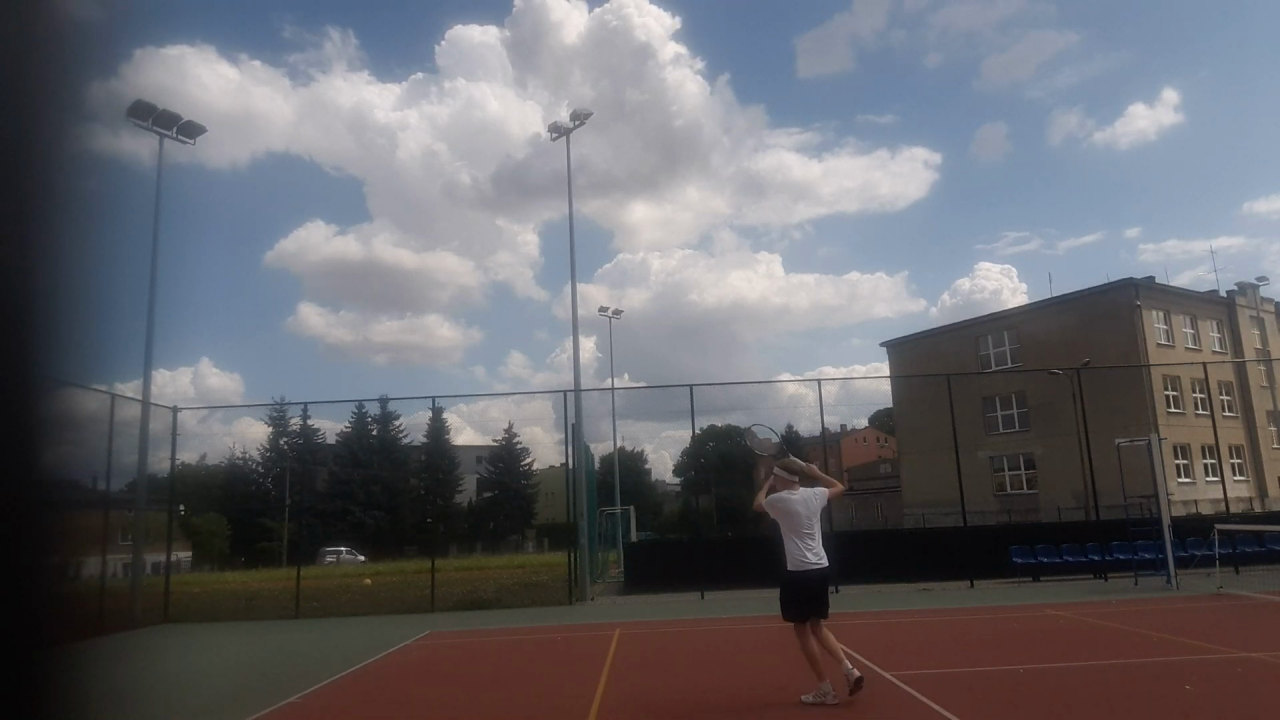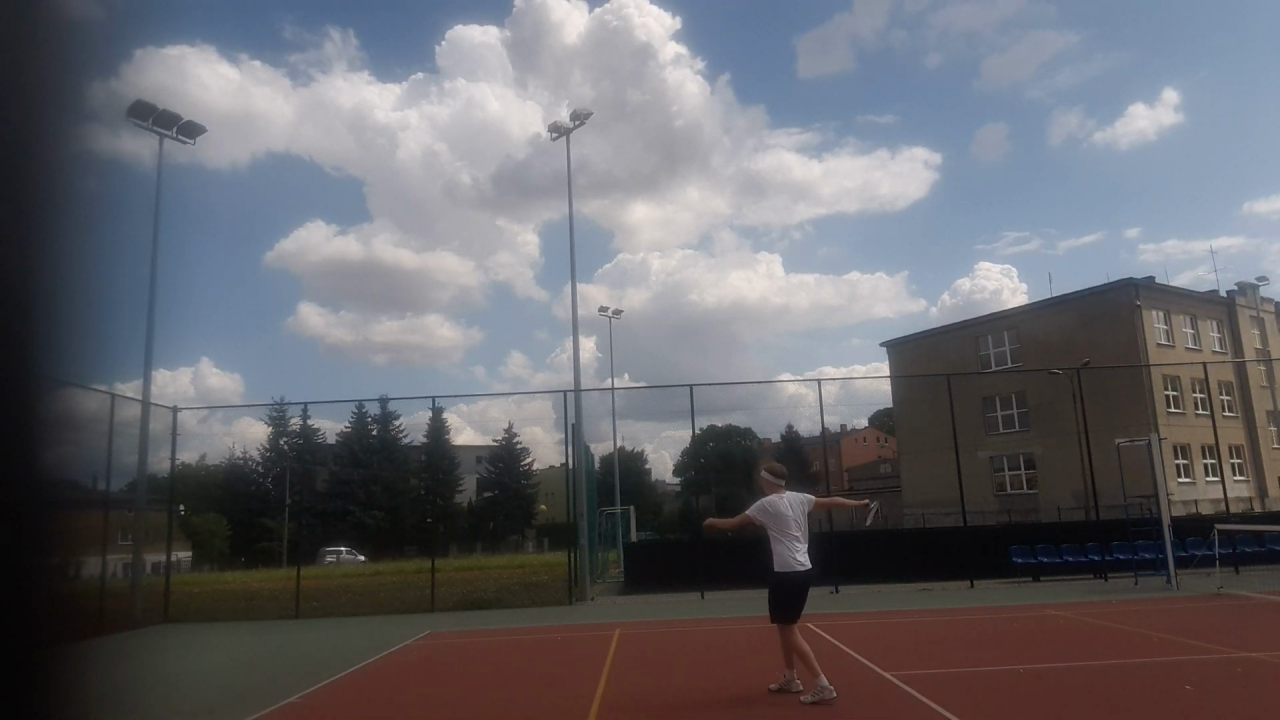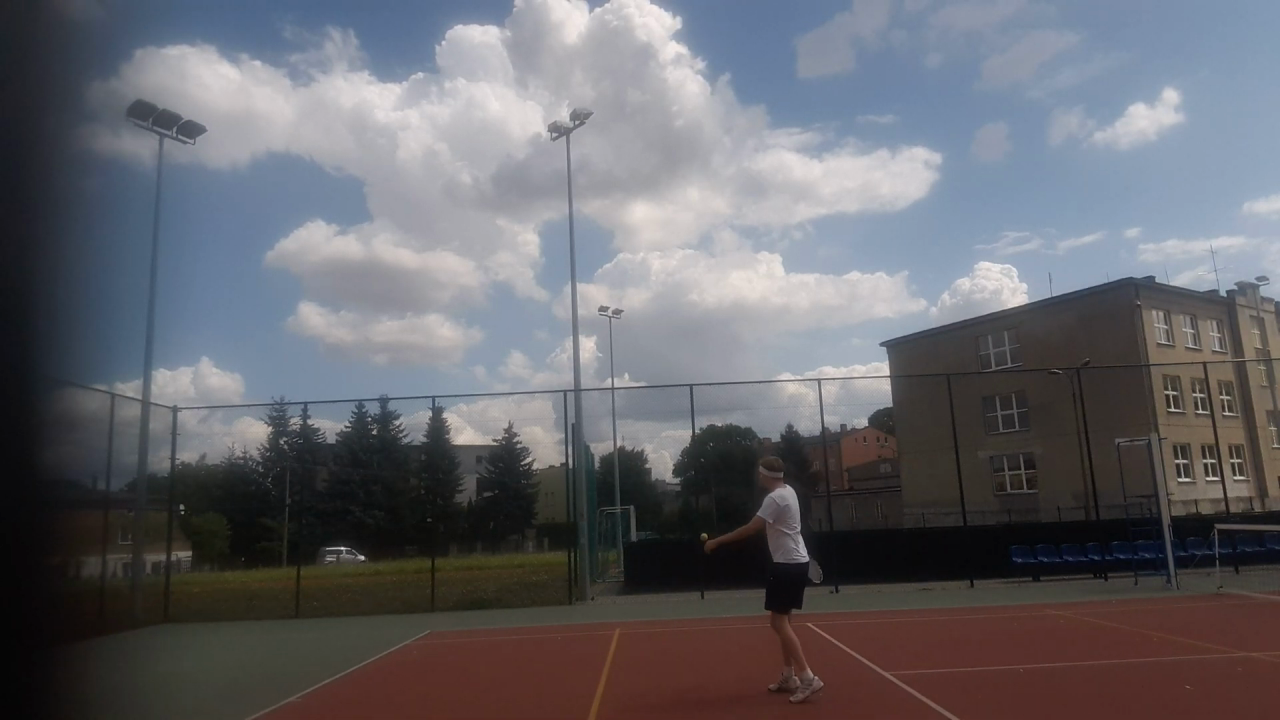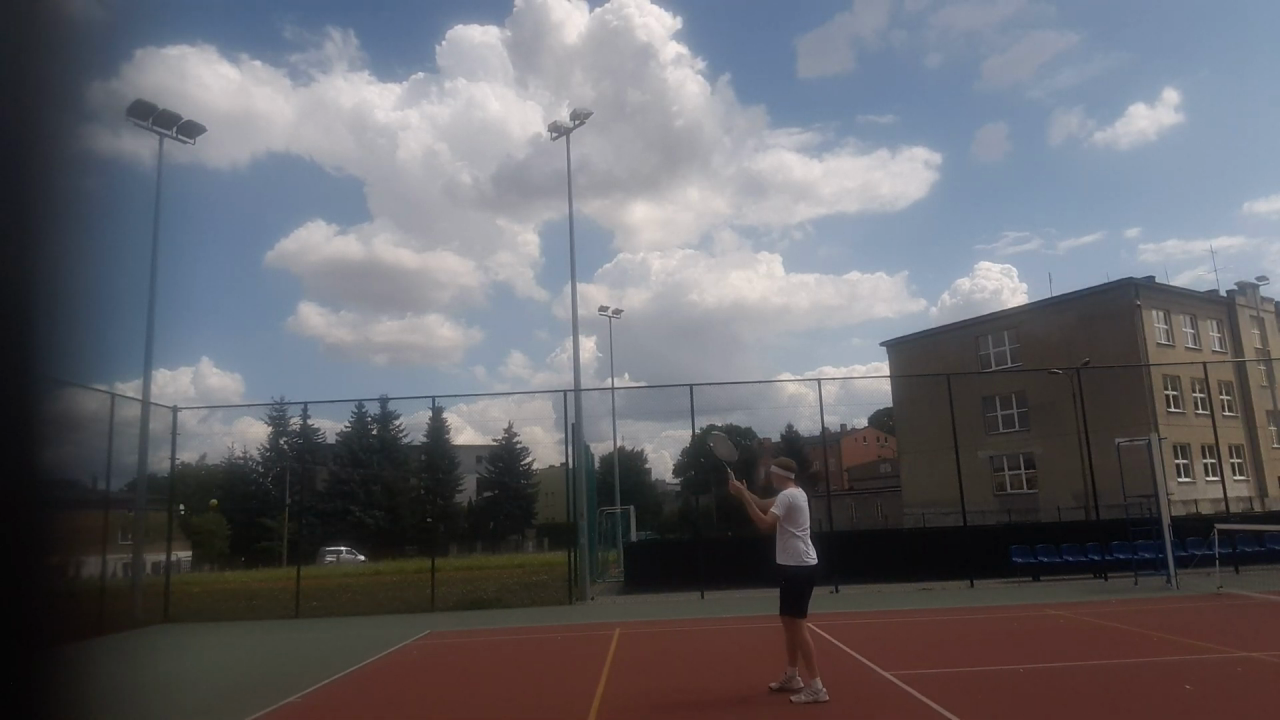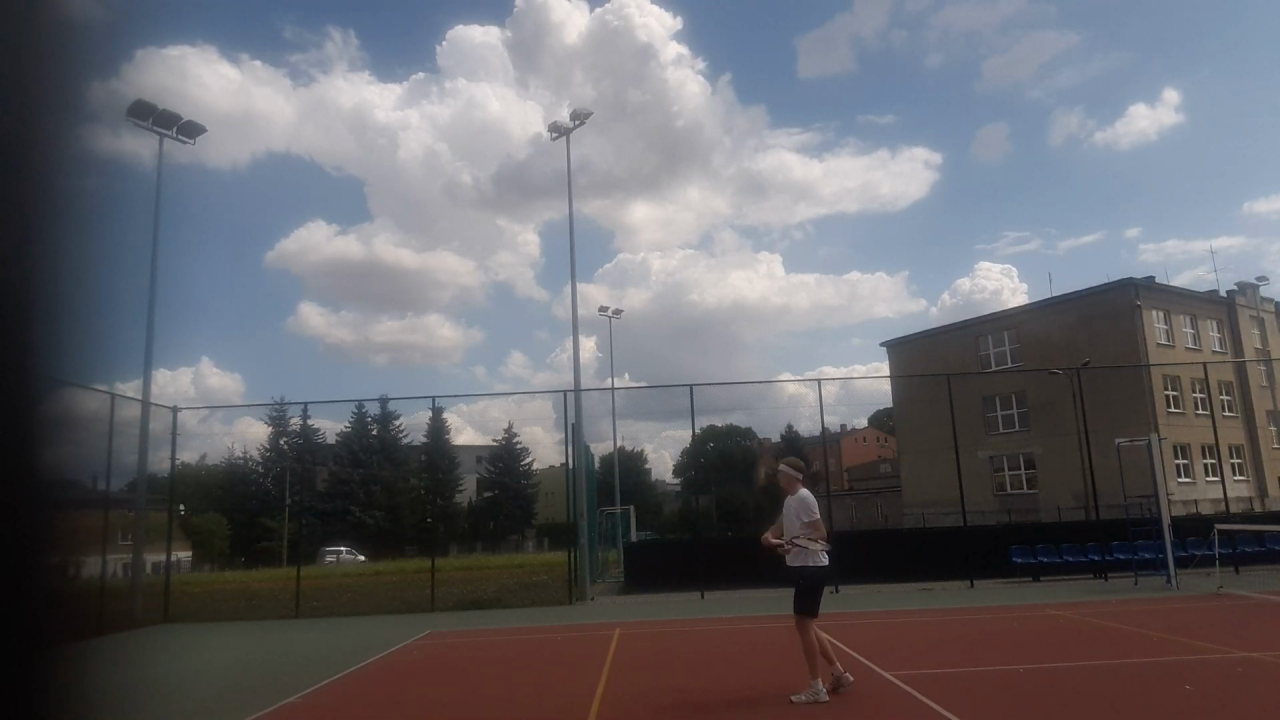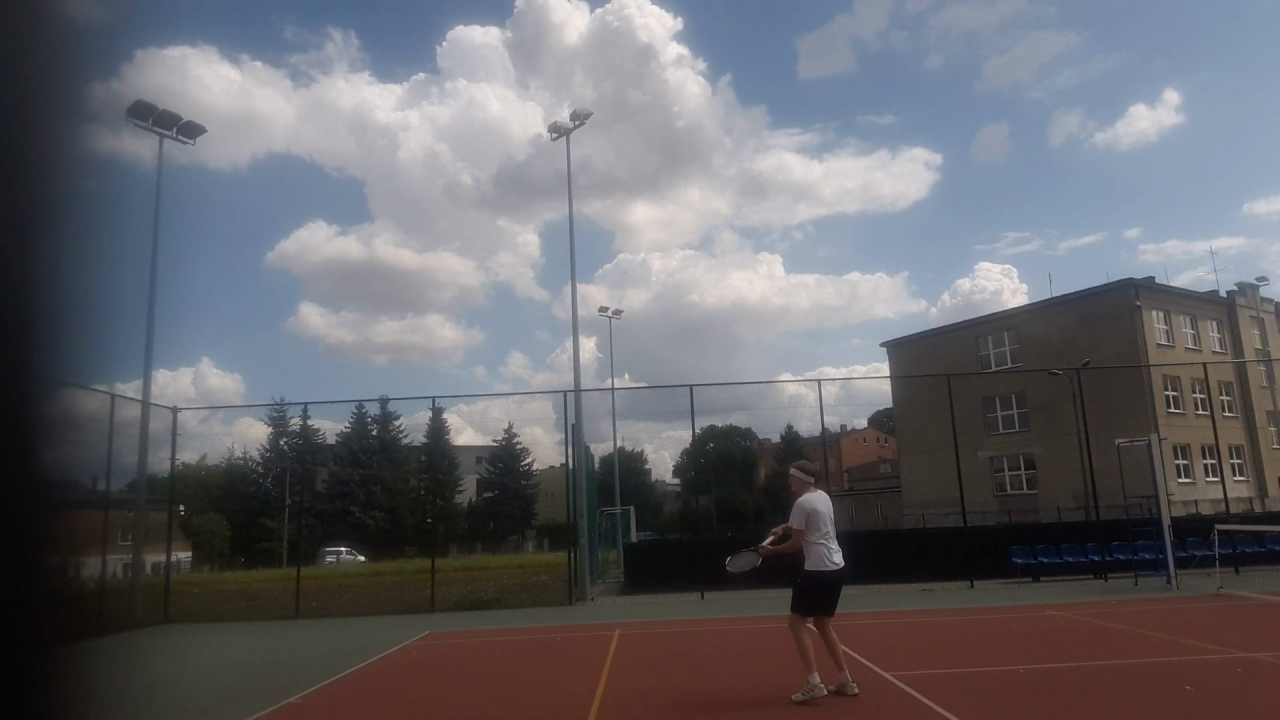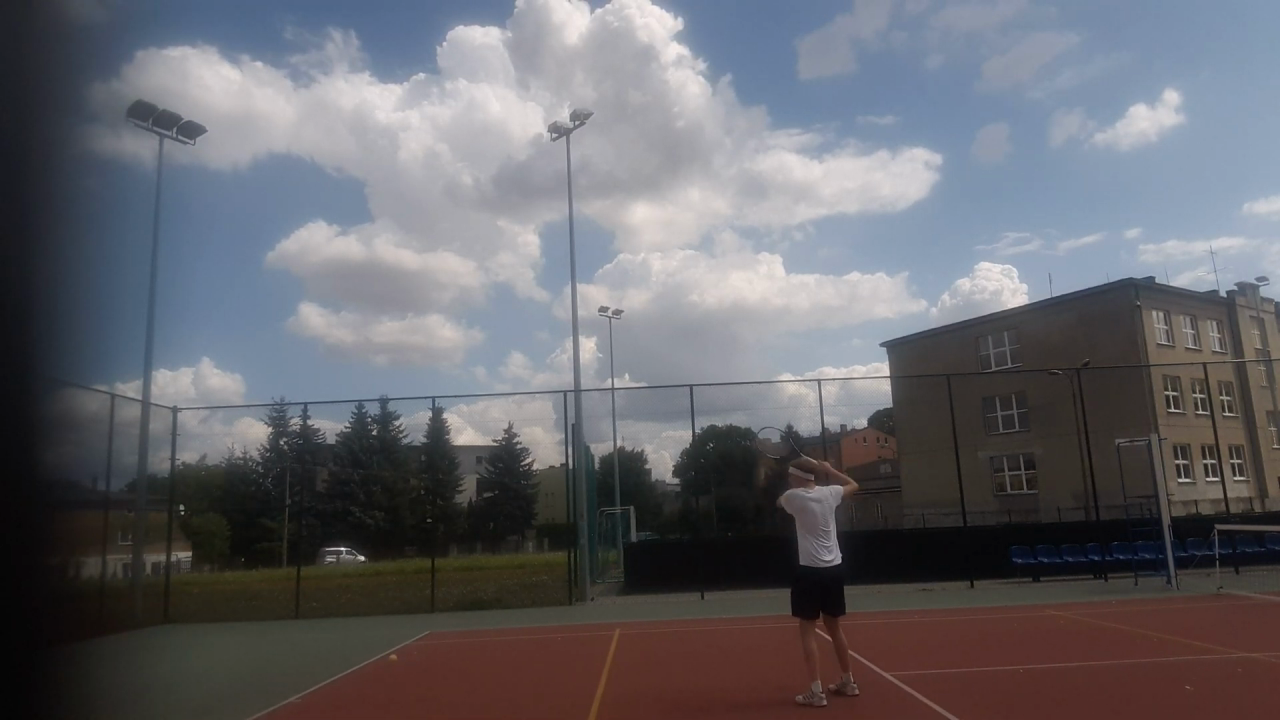
dt=0.3s
person 1, frame 1
left shoulder: (778, 499)
right shoulder: (816, 494)
left elbow: (757, 505)
right elbow: (837, 487)
left wrist: (767, 483)
right wrist: (814, 471)
left hip: (799, 573)
right hip: (821, 569)
left knee: (803, 632)
right knee: (818, 628)
left ankle: (826, 690)
right ankle: (849, 671)
person 1, frame 2
left shoulder: (766, 504)
right shoulder: (799, 498)
left elbow: (733, 524)
right elbow: (831, 501)
left wrist: (712, 522)
right wrist: (857, 503)
left hip: (786, 573)
right hip: (803, 570)
left knee: (789, 631)
right knee: (785, 627)
left ankle: (823, 685)
right ankle: (790, 679)
person 1, frame 3
left shoulder: (775, 497)
right shoulder: (787, 492)
left elbow: (751, 529)
left wrist: (717, 541)
left hip: (787, 565)
right hip: (797, 563)
left knee: (779, 622)
right knee: (782, 621)
left ankle: (808, 678)
right ankle: (789, 677)
person 1, frame 4
left shoulder: (787, 496)
right shoulder: (794, 493)
left elbow: (765, 524)
right elbow: (765, 507)
left wrist: (743, 496)
right wrist: (743, 491)
left hip: (798, 567)
right hip: (801, 565)
left knee: (797, 625)
right knee: (790, 622)
left ankle: (816, 687)
right ankle: (791, 677)
person 1, frame 5
left shoulder: (804, 498)
right shoulder: (790, 499)
left elbow: (821, 534)
right elbow: (779, 528)
left wrist: (791, 545)
right wrist: (769, 537)
left hip: (811, 567)
right hip: (806, 567)
left knee: (803, 625)
right knee: (806, 625)
left ankle: (816, 688)
right ankle: (839, 673)
person 1, frame 6
left shoulder: (803, 503)
right shoulder: (822, 496)
left elbow: (796, 545)
left wrist: (771, 551)
right wrist: (784, 528)
left hip: (817, 572)
right hip: (835, 569)
left knee: (797, 624)
right knee: (823, 625)
left ankle: (813, 684)
right ankle: (846, 681)
person 1, frame 7
left shoulder: (792, 496)
right shoulder: (830, 492)
left elbow: (780, 502)
right elbow: (853, 486)
right wrist: (828, 470)
left hip: (810, 570)
right hip: (834, 568)
left knee: (807, 629)
right knee: (833, 626)
left ankle: (816, 691)
right ankle: (847, 682)
